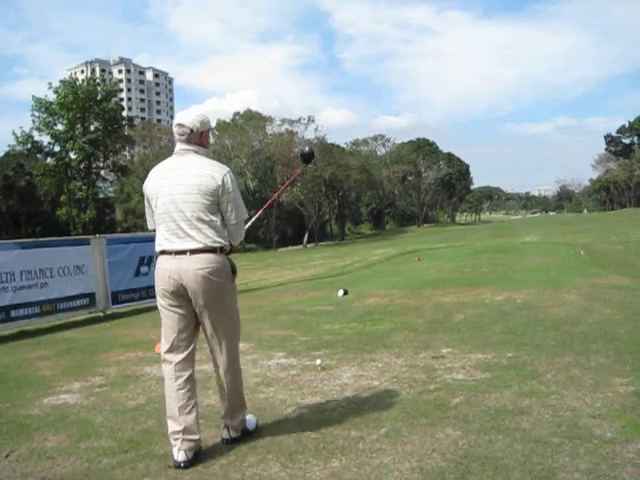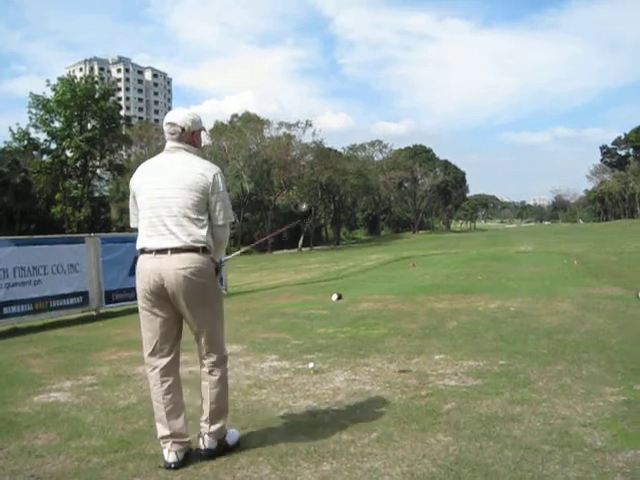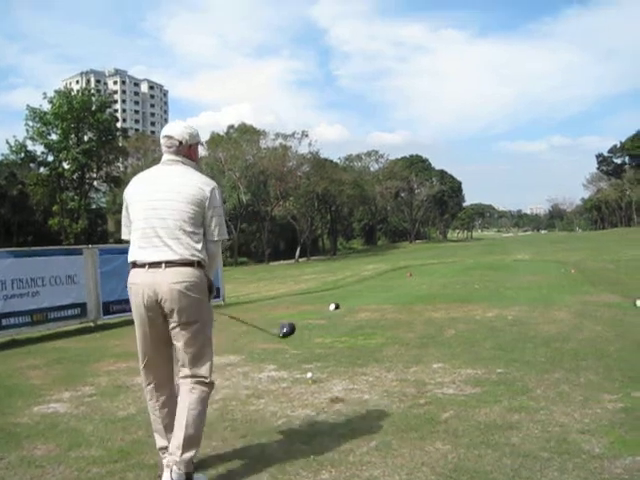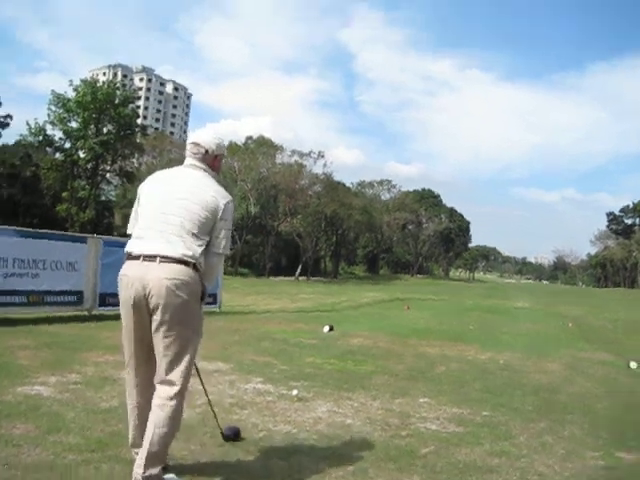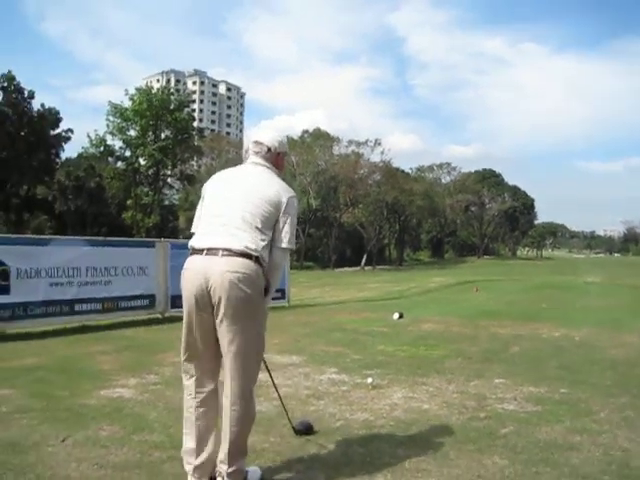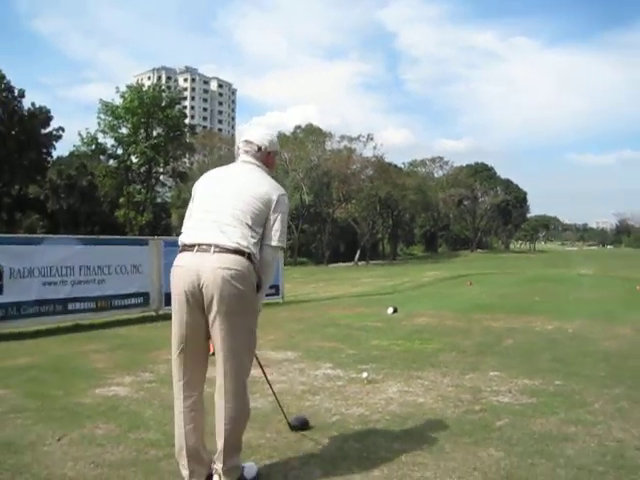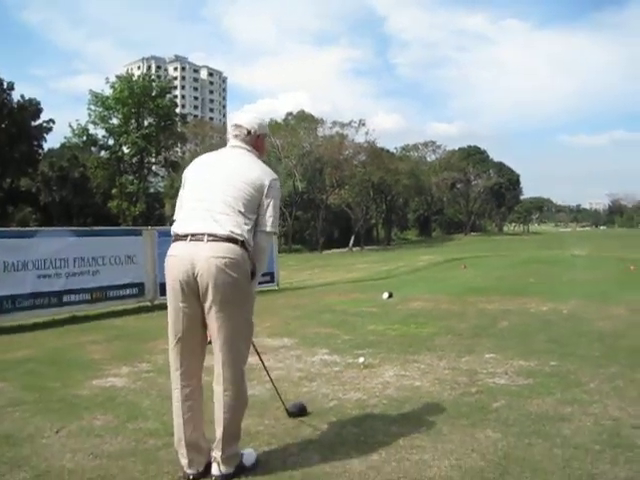
dt=0.2s
person 1, frame 1
left shoulder: (153, 176)
right shoulder: (218, 172)
left elbow: (155, 226)
right elbow: (236, 231)
left hip: (166, 267)
right hip: (208, 265)
left knee: (175, 357)
right knee: (224, 349)
left ankle: (183, 444)
right ankle: (234, 423)
person 1, frame 2
left shoulder: (142, 173)
right shoulder: (208, 171)
left elbow: (137, 225)
right elbow: (221, 232)
right wrist: (211, 257)
left hip: (148, 266)
right hip: (191, 265)
left knee: (159, 360)
right knee: (212, 354)
left ankle: (173, 445)
right ankle: (213, 435)
person 1, frame 3
left shoulder: (136, 184)
right shoulder: (205, 186)
left elbow: (129, 238)
right elbow: (214, 246)
right wrist: (204, 278)
left hip: (140, 279)
right hip: (184, 279)
left knee: (155, 375)
right knee: (195, 374)
person 1, frame 4
left shoulder: (152, 180)
right shoulder: (219, 197)
left elbow: (133, 234)
right elbow: (215, 258)
right wrist: (198, 289)
left hip: (132, 272)
right hip: (176, 278)
left knee: (139, 373)
right knee: (171, 381)
person 1, frame 5
left shoulder: (216, 179)
right shoulder: (283, 192)
right elbow: (280, 254)
right wrist: (265, 293)
left hip: (195, 267)
right hip: (239, 272)
left knee: (198, 373)
right knee: (239, 376)
person 1, frame 6
left shoulder: (207, 177)
right shoulder: (273, 191)
right elbow: (271, 252)
right wrist: (257, 295)
left hip: (184, 265)
right hip: (230, 270)
left knee: (187, 374)
right knee: (231, 375)
person 1, frame 7
left shoulder: (197, 163)
right shoulder: (265, 175)
right elbow: (263, 238)
right wrist: (251, 281)
left hip: (179, 253)
right hip: (225, 258)
left knee: (184, 365)
right knee: (228, 363)
